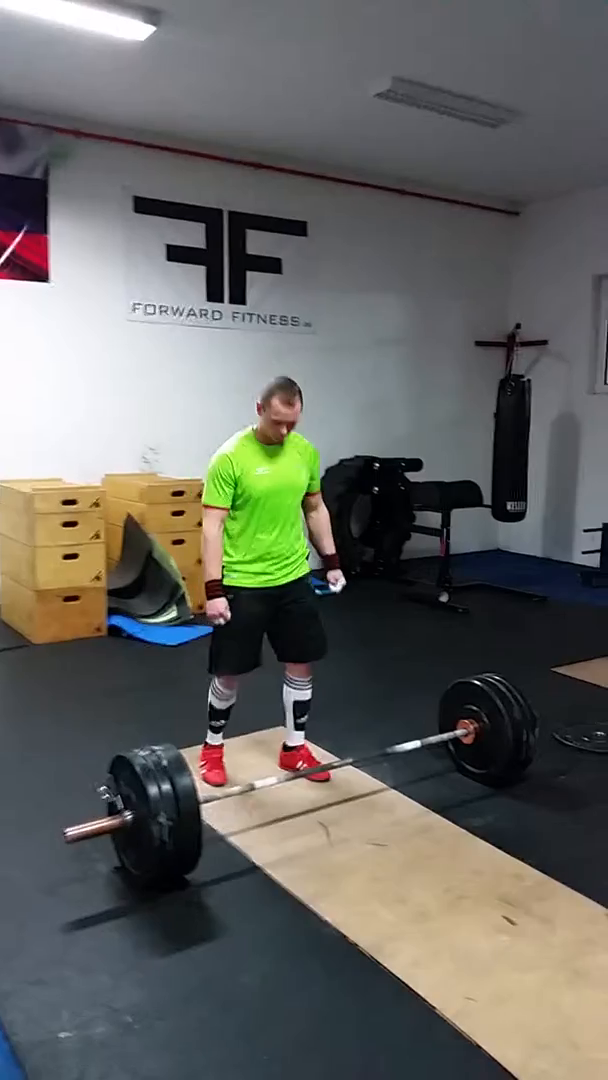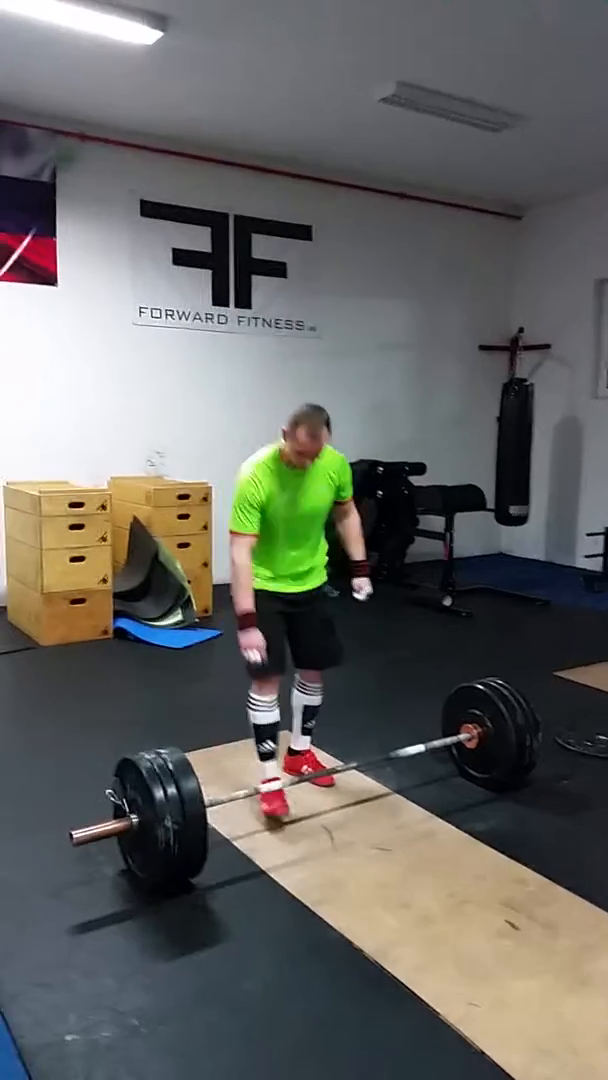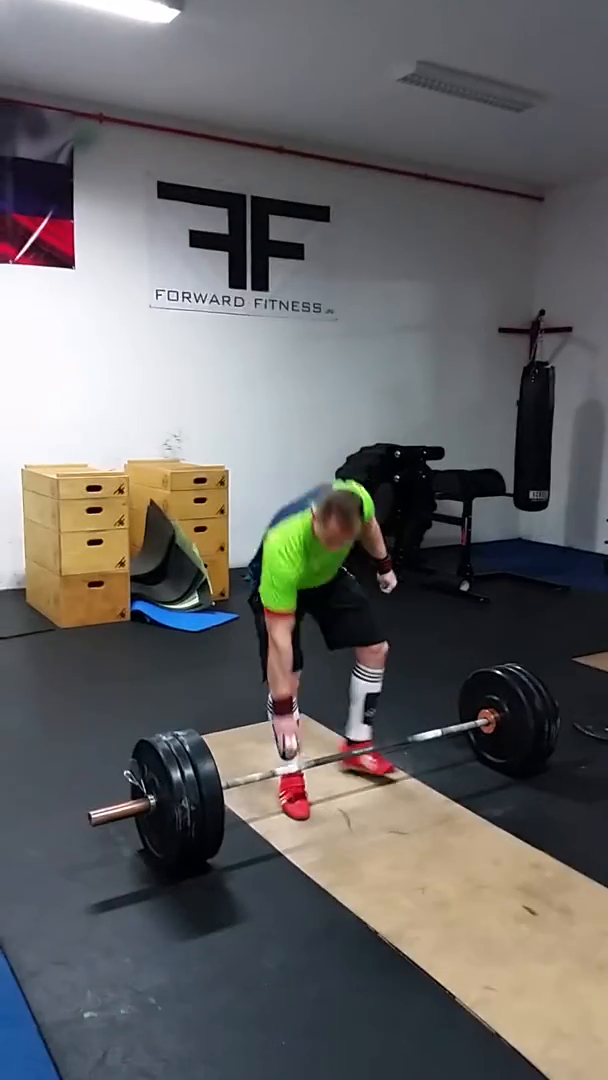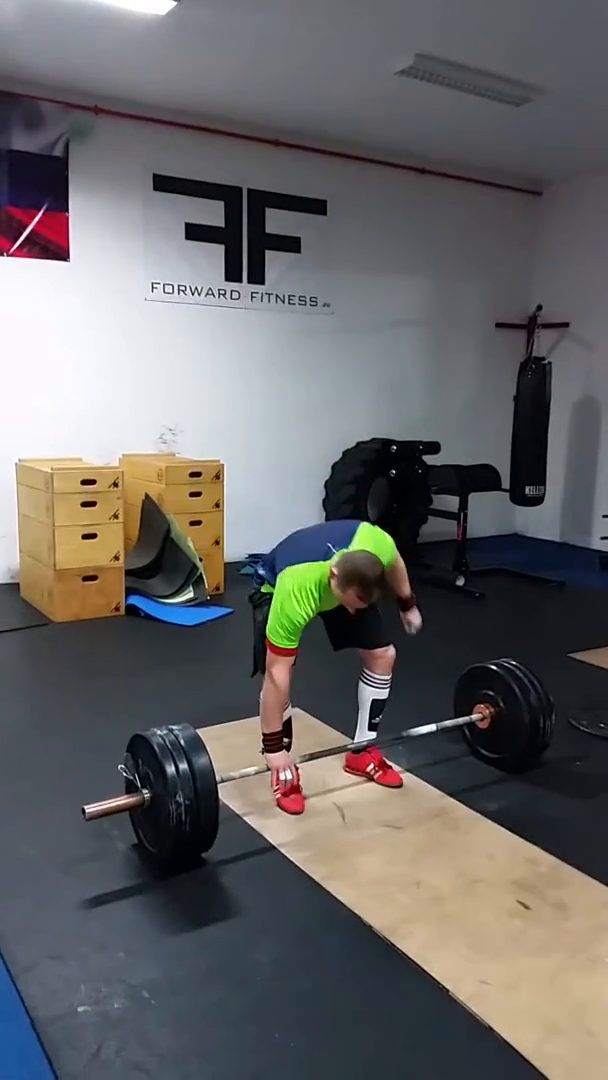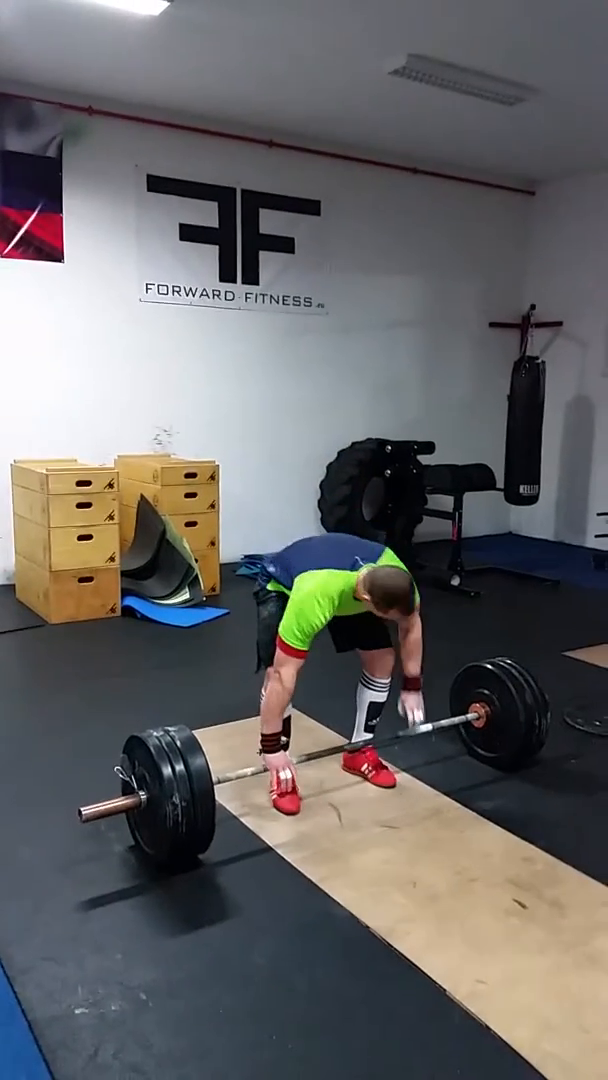
dt=0.3s
person 1, frame 1
left shoulder: (306, 453)
right shoulder: (231, 458)
left elbow: (315, 508)
right elbow: (212, 527)
left wrist: (331, 561)
right wrist: (214, 590)
left hip: (292, 579)
right hip: (241, 585)
left knee: (301, 665)
right knee: (229, 673)
left ankle: (295, 747)
right ankle: (213, 745)
person 1, frame 2
left shoulder: (335, 464)
right shoulder: (255, 476)
left elbow: (347, 514)
right elbow: (240, 553)
left wrist: (360, 569)
right wrist: (246, 622)
left hip: (311, 584)
right hip: (264, 588)
left knee: (314, 671)
right knee: (266, 677)
left ankle: (300, 751)
right ankle: (270, 778)
person 1, frame 3
left shoulder: (358, 499)
right shoulder: (284, 550)
right elbow: (280, 638)
left wrist: (384, 565)
right wrist: (283, 711)
left hip: (329, 577)
right hip: (278, 591)
left knee: (375, 648)
right knee: (288, 675)
left ankle: (357, 744)
right ankle: (291, 774)
person 1, frame 4
left shoulder: (376, 546)
right shoulder: (293, 594)
left elbow: (396, 567)
right elbow: (277, 675)
left wrist: (407, 604)
right wrist: (273, 746)
right hip: (275, 584)
left knee: (382, 654)
right knee: (278, 672)
left ankle: (362, 752)
right ankle: (284, 769)
person 1, frame 5
left shoulder: (395, 574)
right shoulder: (313, 597)
left elbow: (412, 627)
right elbow: (284, 674)
left wrist: (411, 688)
right wrist: (271, 747)
right hip: (281, 585)
left knee: (384, 659)
right knee: (276, 672)
left ankle: (360, 751)
right ankle: (281, 772)
